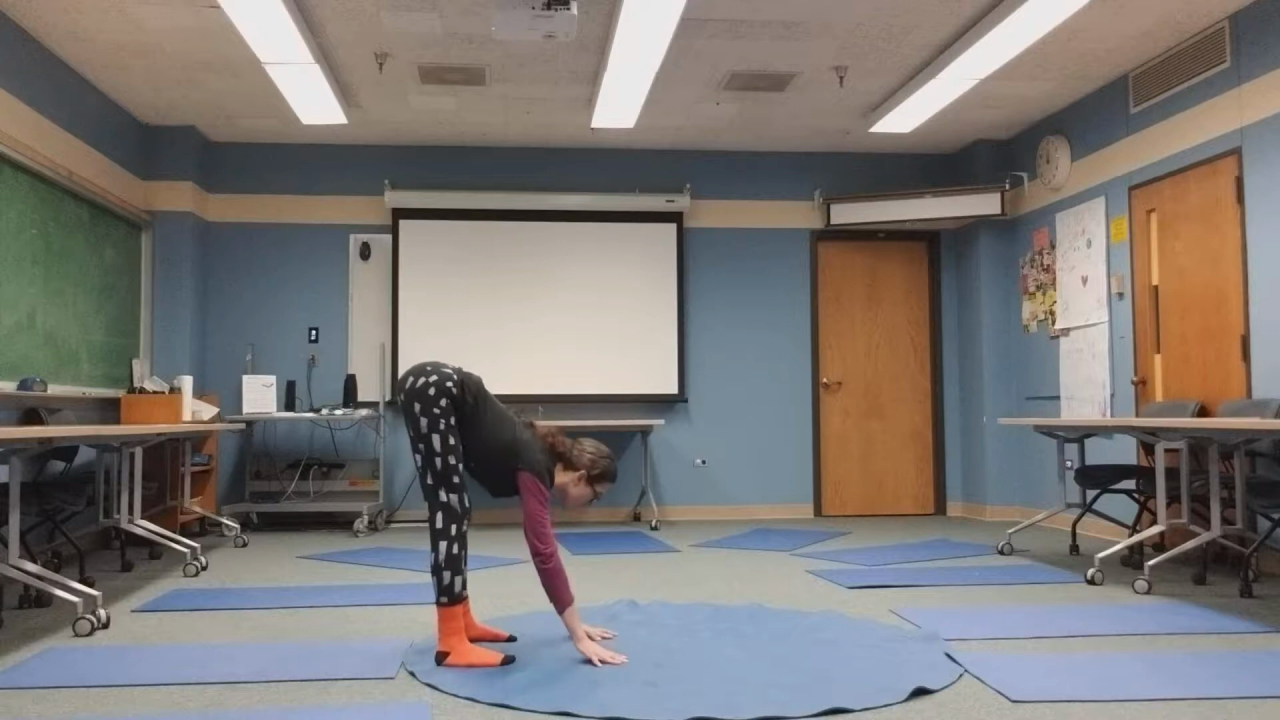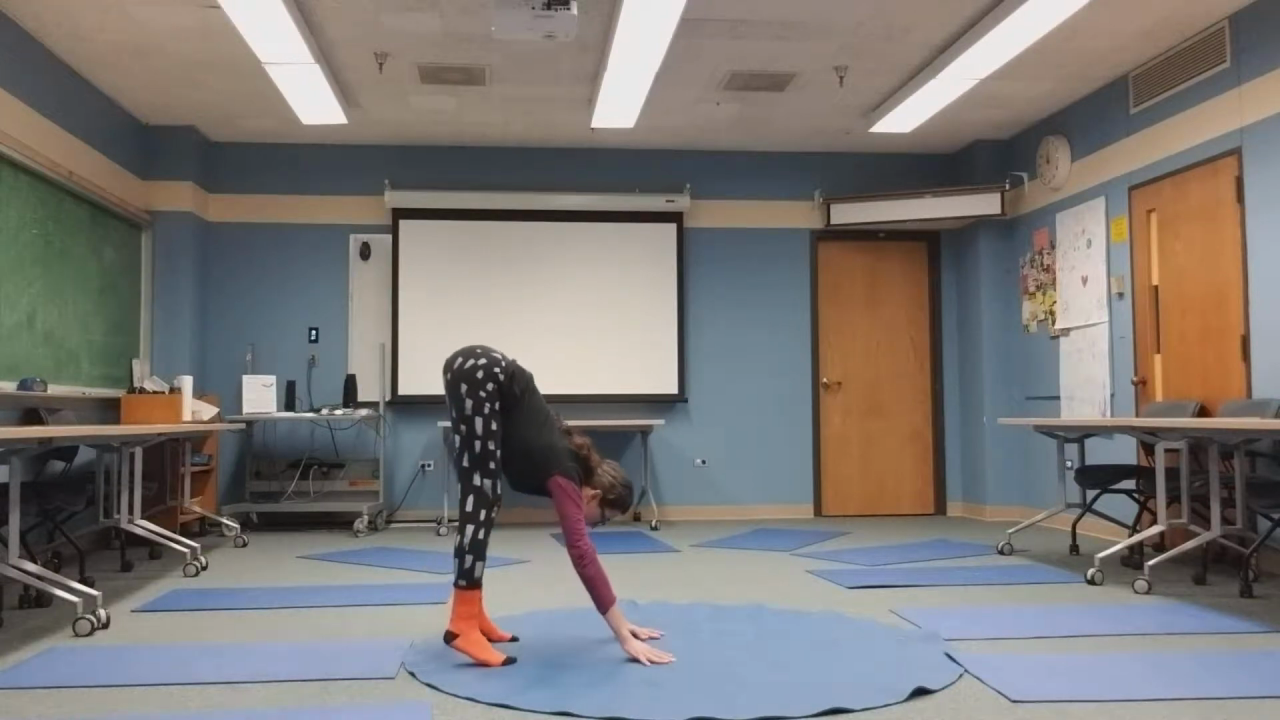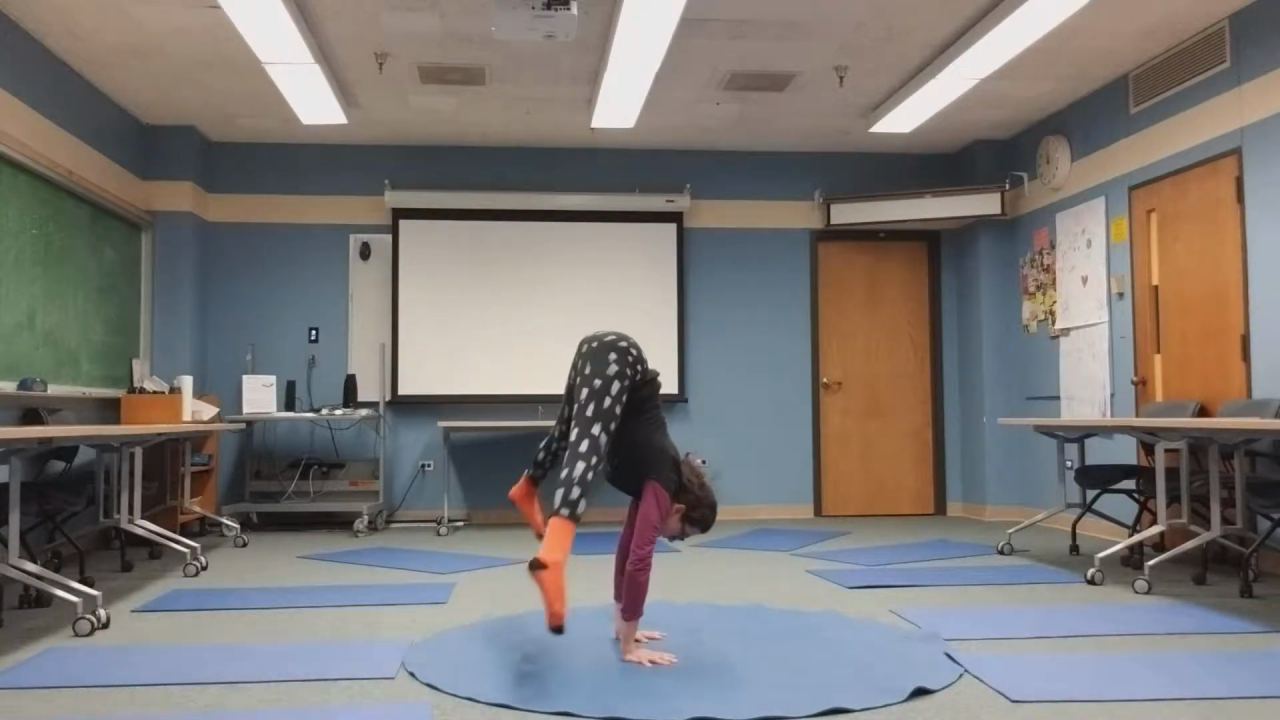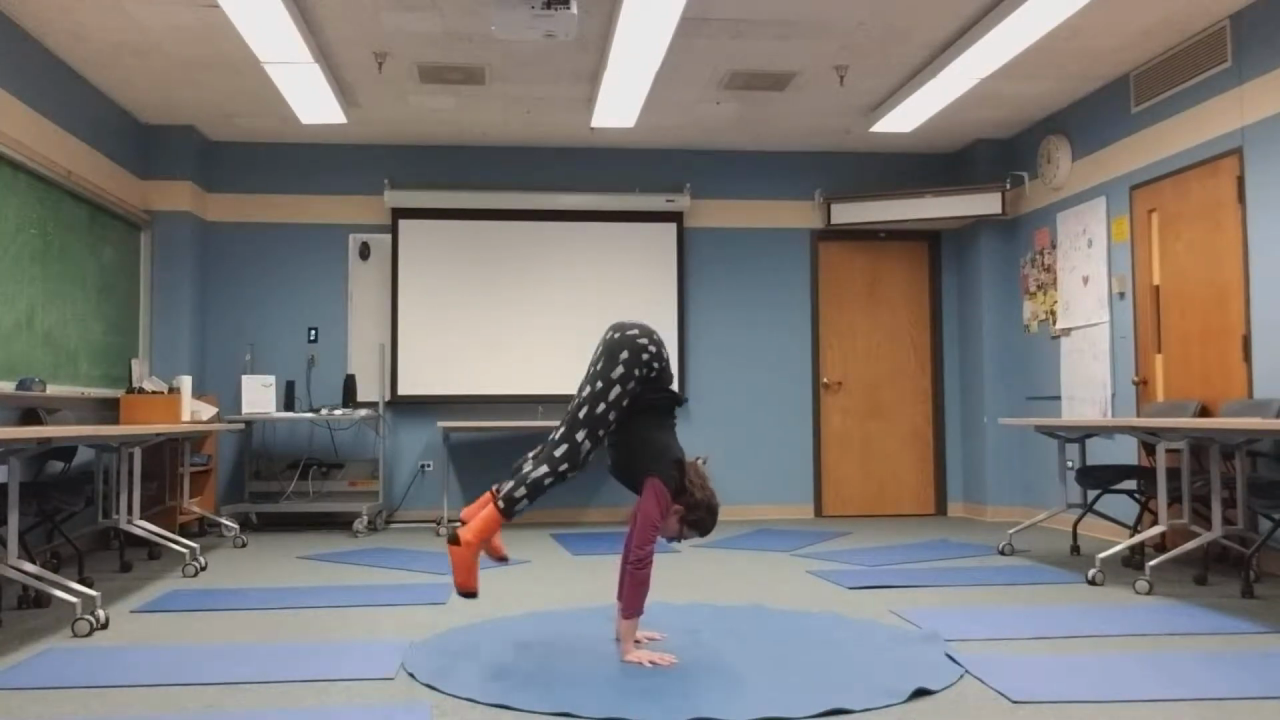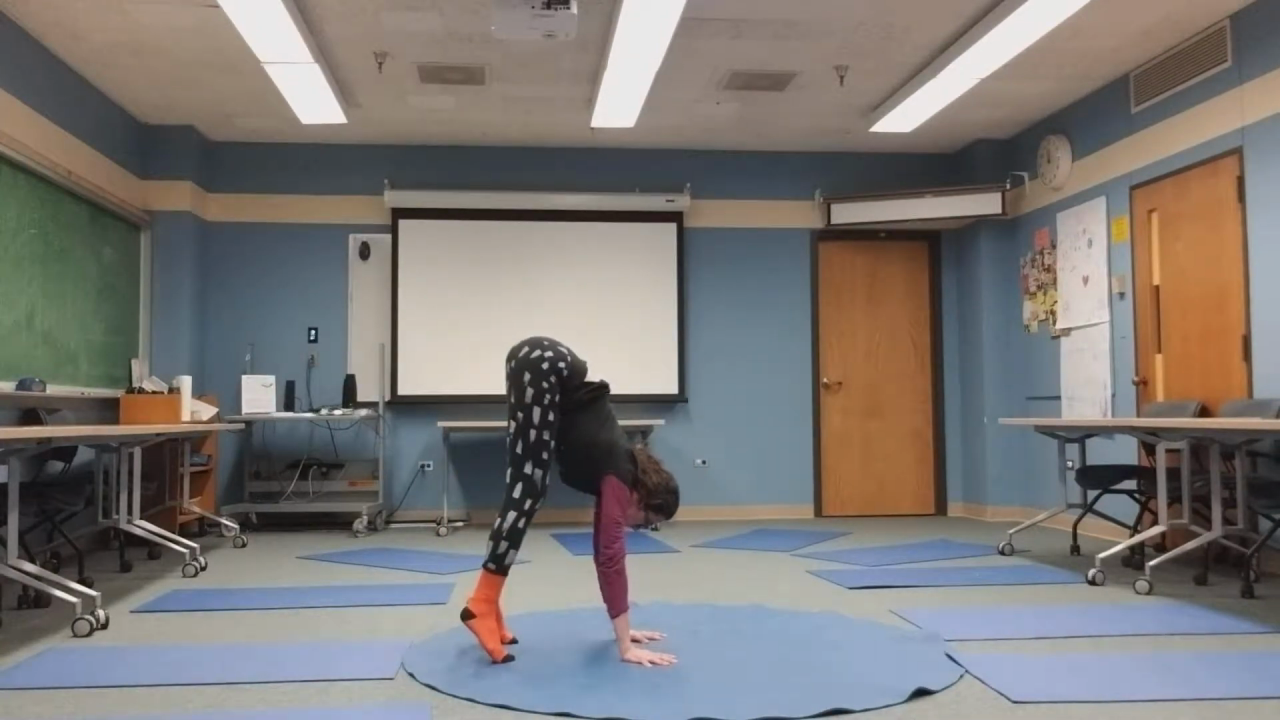
dt=1s
person 1, frame 1
left shoulder: (540, 461)
right shoulder: (535, 468)
left elbow: (543, 551)
right elbow: (545, 553)
left wrist: (576, 625)
right wrist: (580, 638)
left hip: (435, 391)
right hip: (431, 390)
left knee: (453, 513)
right knee: (449, 514)
left ankle: (462, 621)
right ankle: (452, 643)
person 1, frame 2
left shoulder: (570, 467)
right shoulder: (564, 474)
left elbow: (580, 552)
right elbow: (582, 554)
left wrist: (623, 625)
right wrist: (625, 638)
left hip: (486, 376)
right hip: (479, 373)
left knee: (482, 500)
right knee: (482, 500)
left ankle: (472, 614)
right ankle: (463, 624)
person 1, frame 3
left shoulder: (653, 481)
right shoulder: (662, 484)
left elbow: (628, 546)
right elbow: (639, 559)
left wrist: (622, 623)
right wrist: (628, 645)
left hip: (606, 355)
left knee: (569, 437)
right knee: (587, 445)
left ankle: (526, 490)
right ankle: (551, 557)
person 1, frame 4
left shoulder: (663, 479)
right shoulder: (663, 483)
left elbow: (633, 548)
right elbow: (639, 558)
left wrist: (625, 627)
right wrist: (627, 646)
left knee: (569, 444)
right knee: (568, 451)
left ankle: (489, 505)
right ankle: (474, 536)
person 1, frame 5
left shoulder: (613, 470)
right shoulder: (619, 476)
left elbow: (604, 549)
right elbow: (611, 555)
left wrist: (623, 630)
right wrist: (625, 646)
left knee: (526, 495)
right knee: (526, 495)
right ankle: (482, 606)
